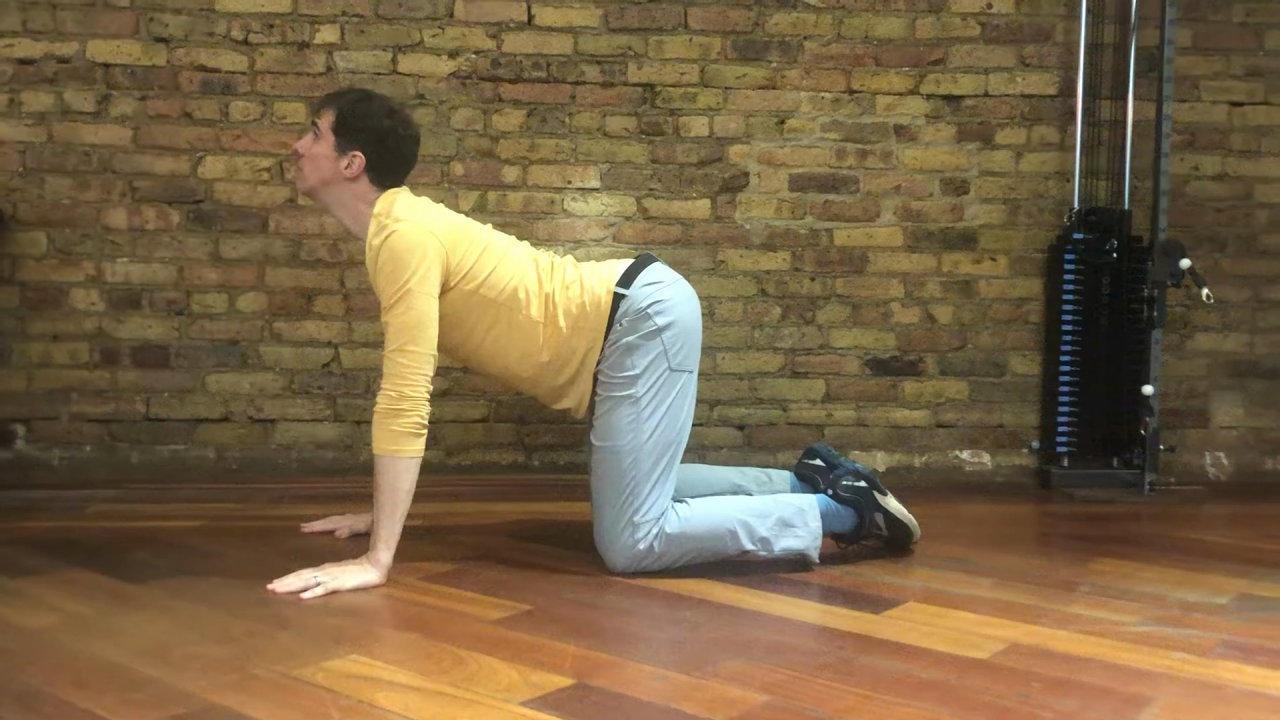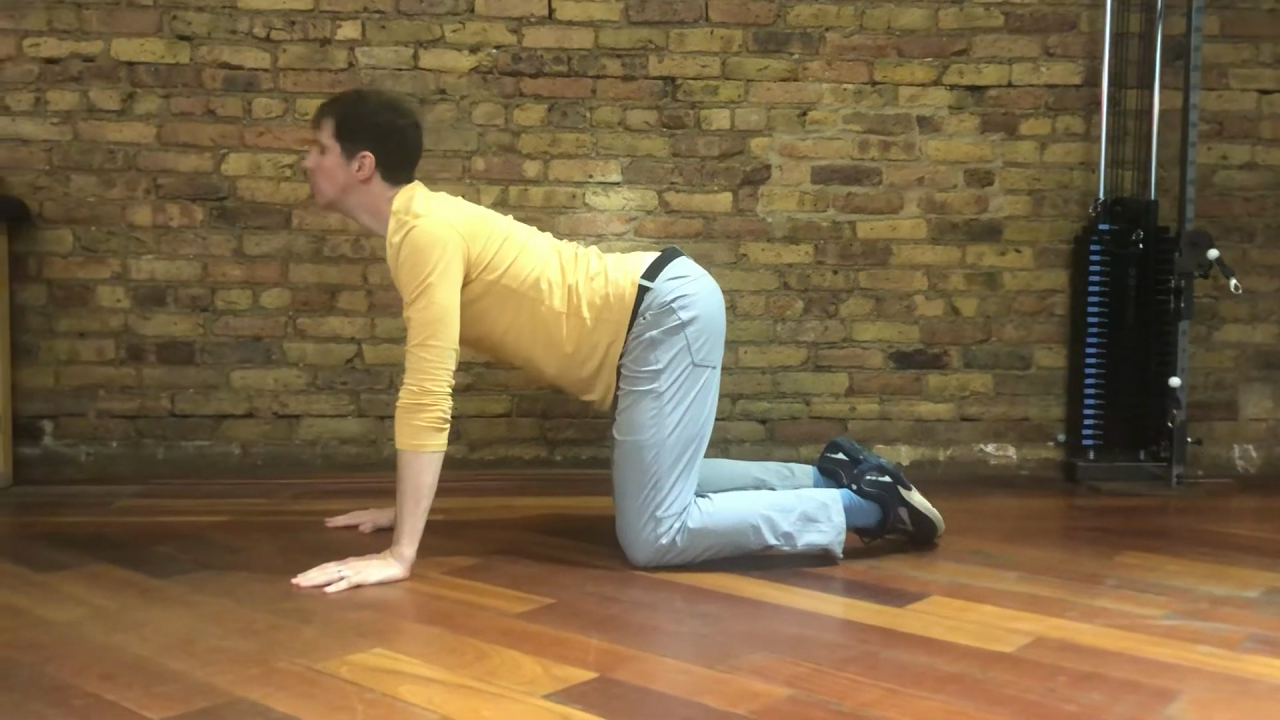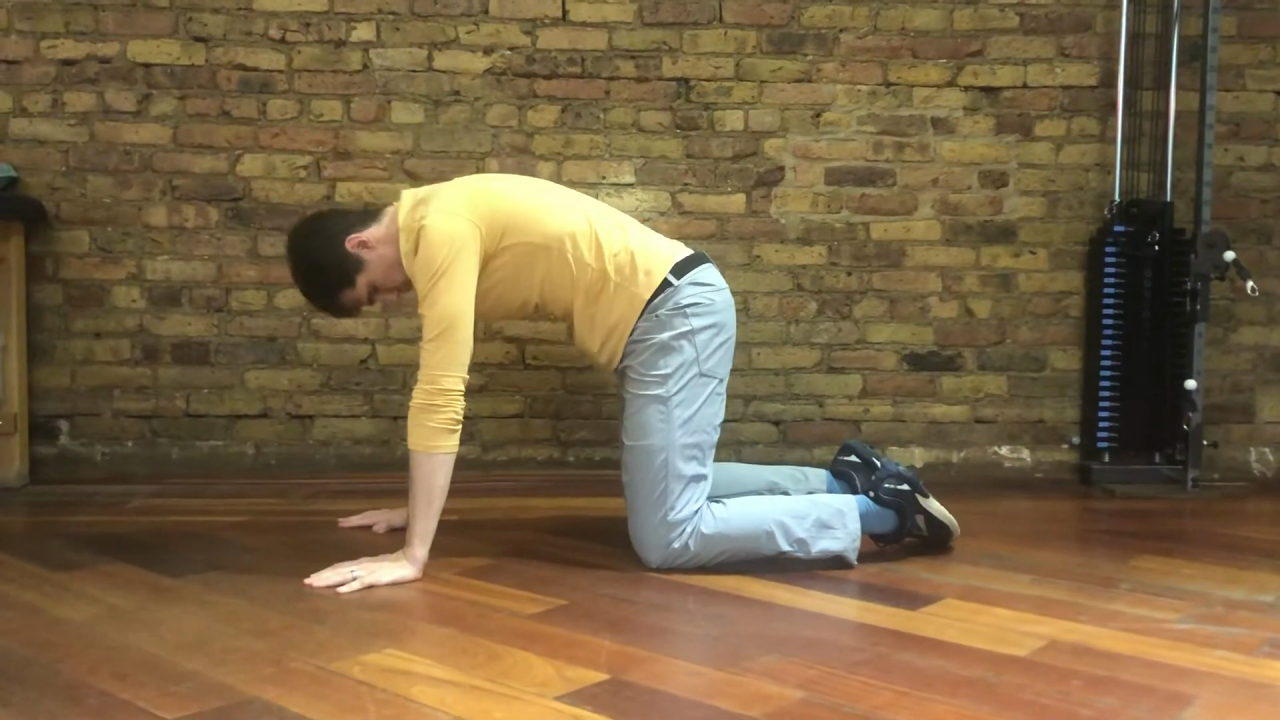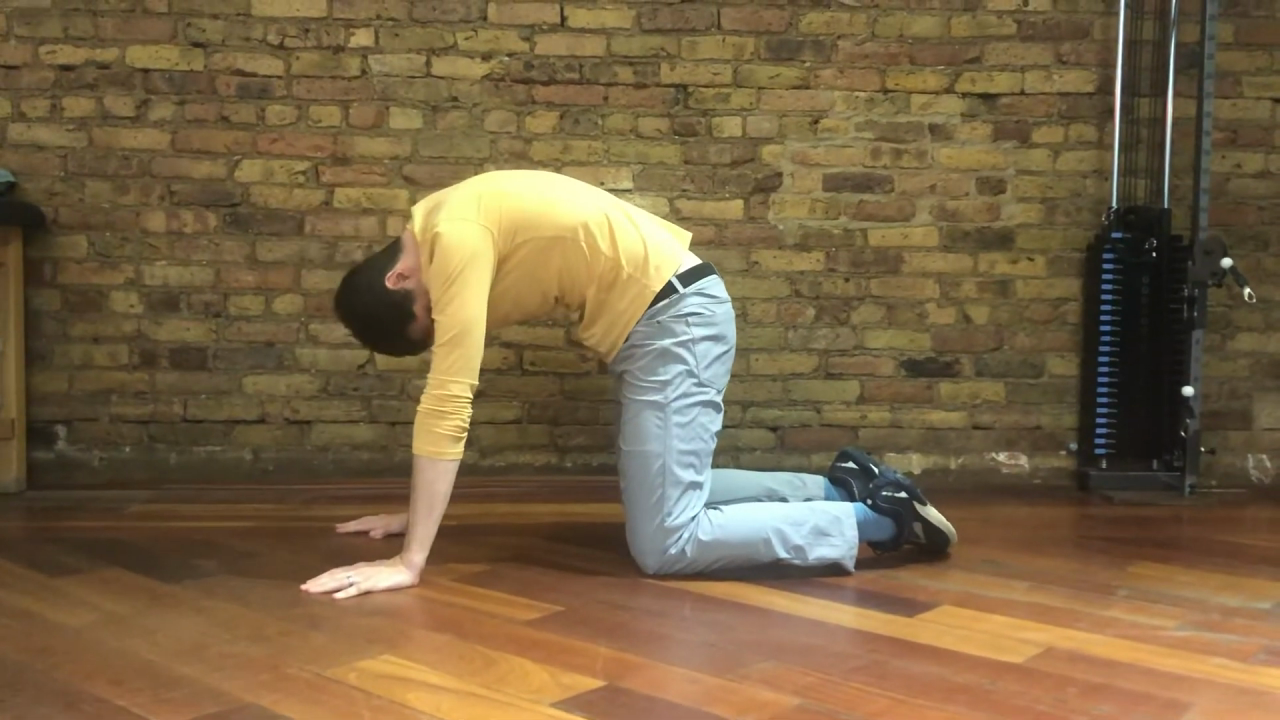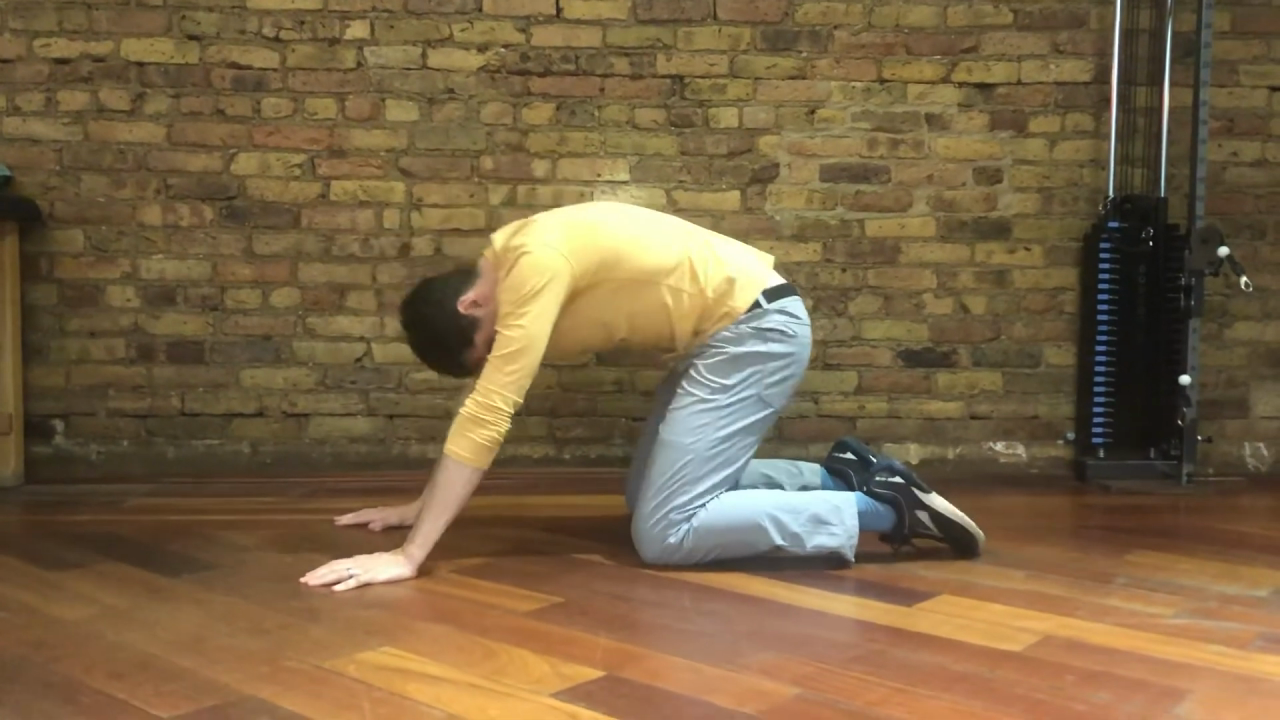
dt=1s
person 1, frame 1
left shoulder: (401, 236)
right shoulder: (397, 228)
left elbow: (403, 400)
right elbow: (403, 389)
left wrist: (376, 559)
right wrist: (380, 512)
left hip: (643, 314)
right hip: (631, 315)
left knee: (630, 543)
right knee: (633, 489)
left ankle: (839, 510)
right ankle: (805, 481)
person 1, frame 2
left shoulder: (422, 230)
right shoulder: (420, 223)
left elbow: (426, 395)
right elbow: (426, 384)
left wrist: (400, 552)
right wrist: (402, 506)
left hip: (667, 310)
right hip: (658, 309)
left knee: (652, 537)
right knee: (656, 483)
left ankle: (862, 505)
right ankle: (830, 475)
person 1, frame 3
left shoulder: (436, 229)
right shoulder: (435, 226)
left elbow: (441, 390)
right elbow: (440, 382)
left wrist: (412, 554)
right wrist: (416, 506)
left hip: (676, 309)
right hip: (663, 310)
left knee: (667, 539)
right knee: (667, 486)
left ankle: (876, 511)
right ankle: (847, 481)
person 1, frame 4
left shoulder: (452, 238)
right shoulder: (448, 229)
left elbow: (448, 399)
right elbow: (448, 395)
left wrist: (410, 560)
right wrist: (415, 512)
left hip: (675, 315)
right hip: (660, 316)
left knee: (665, 545)
right knee: (666, 492)
left ankle: (874, 518)
right ankle: (840, 489)
person 1, frame 5
left shoulder: (533, 262)
right shoulder: (518, 264)
left elbow: (488, 412)
right elbow: (485, 404)
left wrist: (410, 554)
right wrist: (418, 506)
left hip: (760, 327)
right hip: (728, 330)
left knee: (663, 532)
right knee: (651, 494)
left ankle: (882, 508)
right ankle: (840, 476)
